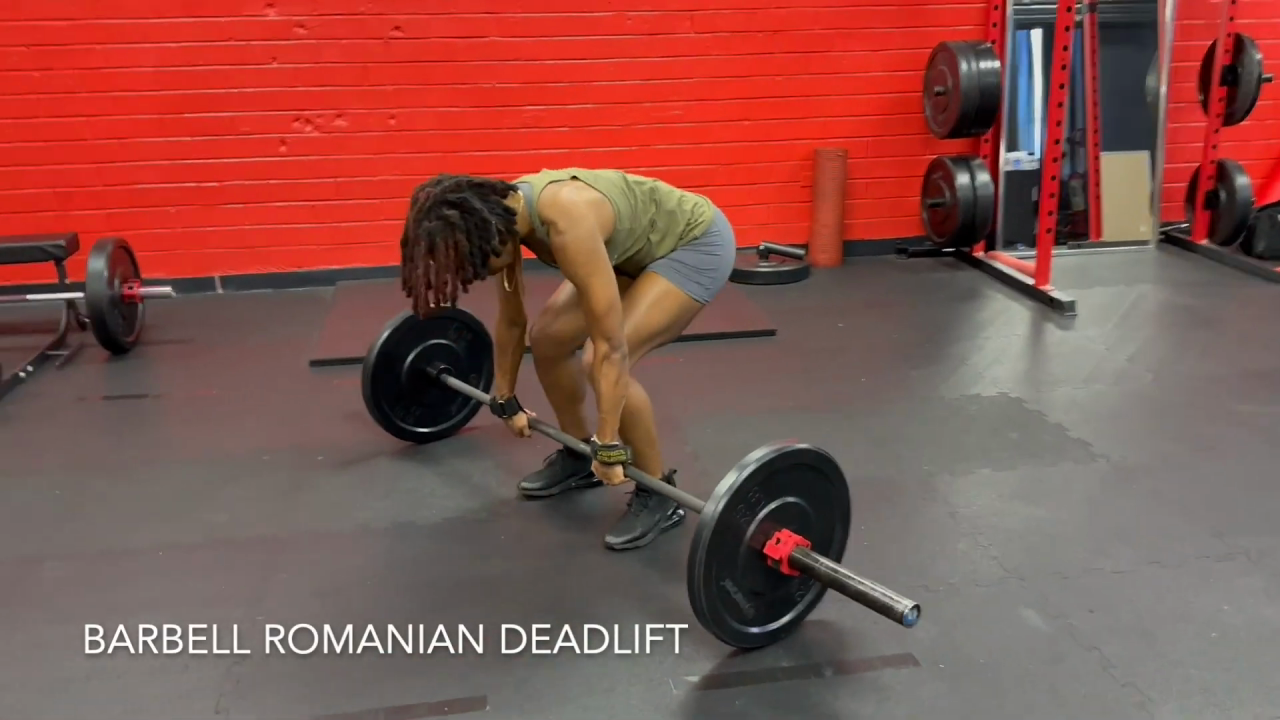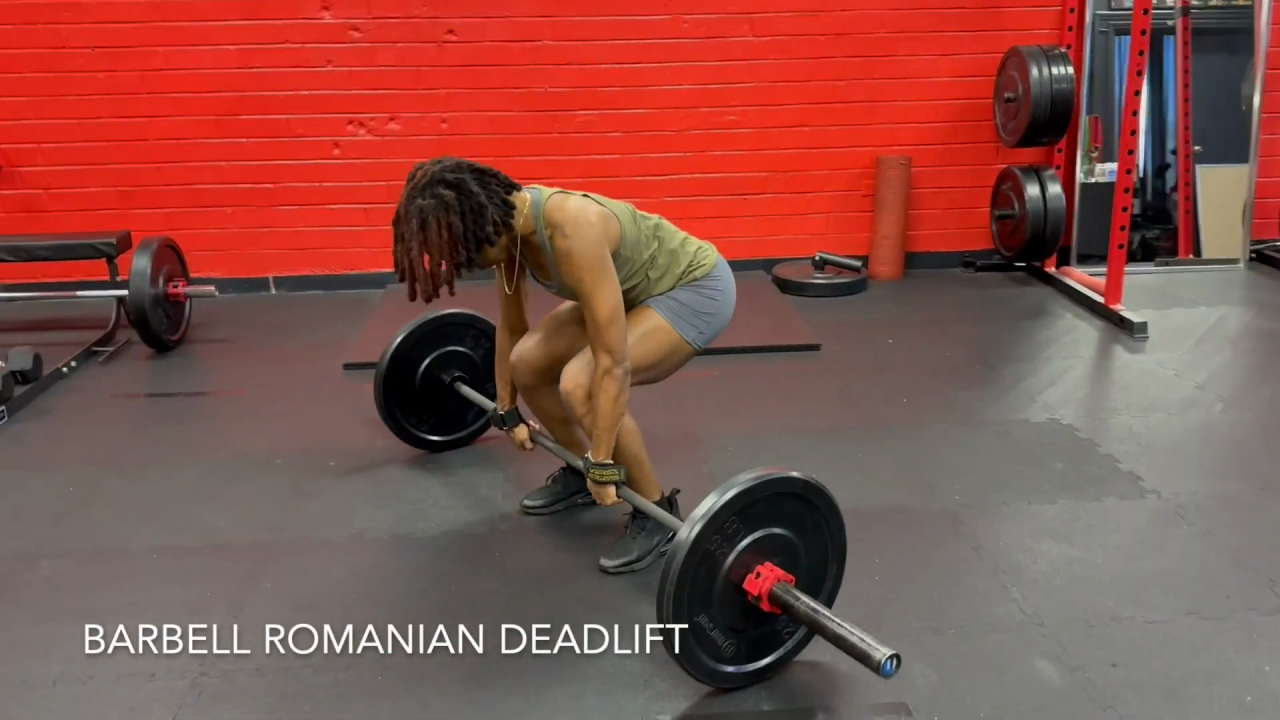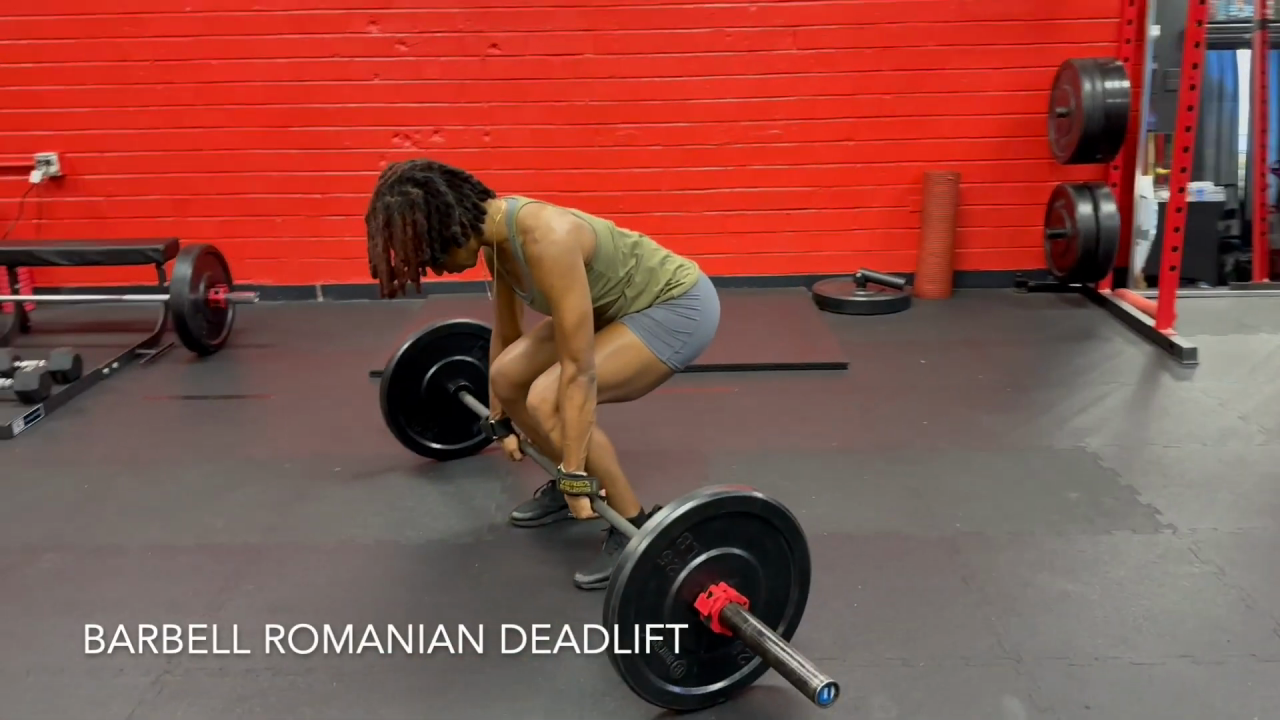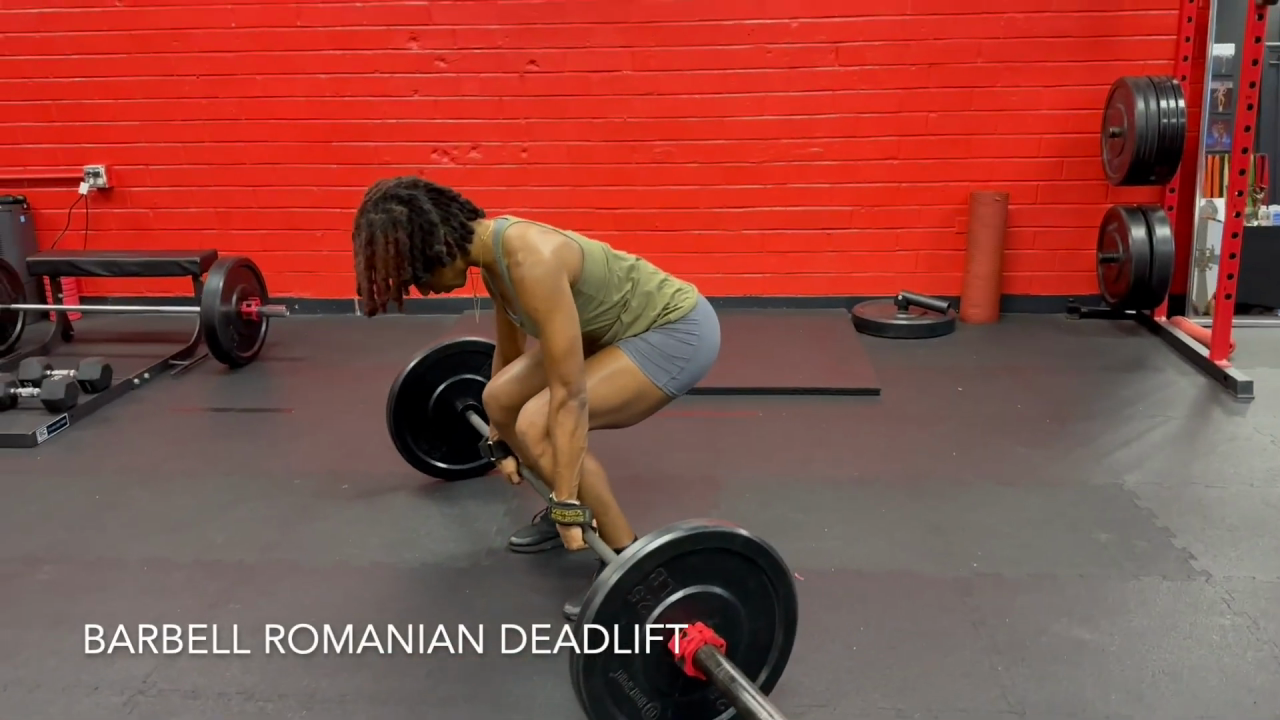
dt=0.5s
person 1, frame 1
left shoulder: (566, 223)
right shoulder: (502, 212)
left elbow: (610, 346)
right elbow: (511, 320)
left wrist: (609, 448)
right wrist: (505, 400)
left hip: (699, 243)
right hip: (640, 250)
left knee: (599, 361)
right knee: (546, 338)
left ankle: (659, 493)
right ankle: (578, 456)
person 1, frame 2
left shoulder: (571, 232)
right shoulder: (509, 220)
left elbow: (613, 361)
right elbow: (510, 327)
left wrist: (604, 465)
right wrist: (506, 410)
left hip: (697, 287)
right hip: (638, 285)
left knee: (580, 386)
right knee: (526, 364)
left ankle: (657, 514)
right ankle: (580, 473)
person 1, frame 3
left shoulder: (545, 240)
right shoulder: (496, 231)
left elbow: (579, 370)
right elbow: (505, 333)
left wrist: (576, 476)
right wrist: (499, 420)
left hip: (679, 305)
right hip: (618, 304)
left knee: (548, 400)
right knee: (507, 377)
left ankle: (637, 530)
right ankle: (567, 490)
person 1, frame 4
left shoulder: (530, 262)
right shoulder: (491, 249)
left elbow: (569, 394)
right elbow: (508, 351)
left wrist: (567, 506)
right wrist: (500, 443)
left hip: (678, 330)
right hip: (618, 327)
left knee: (538, 426)
right knee: (499, 400)
right ankle: (571, 511)
